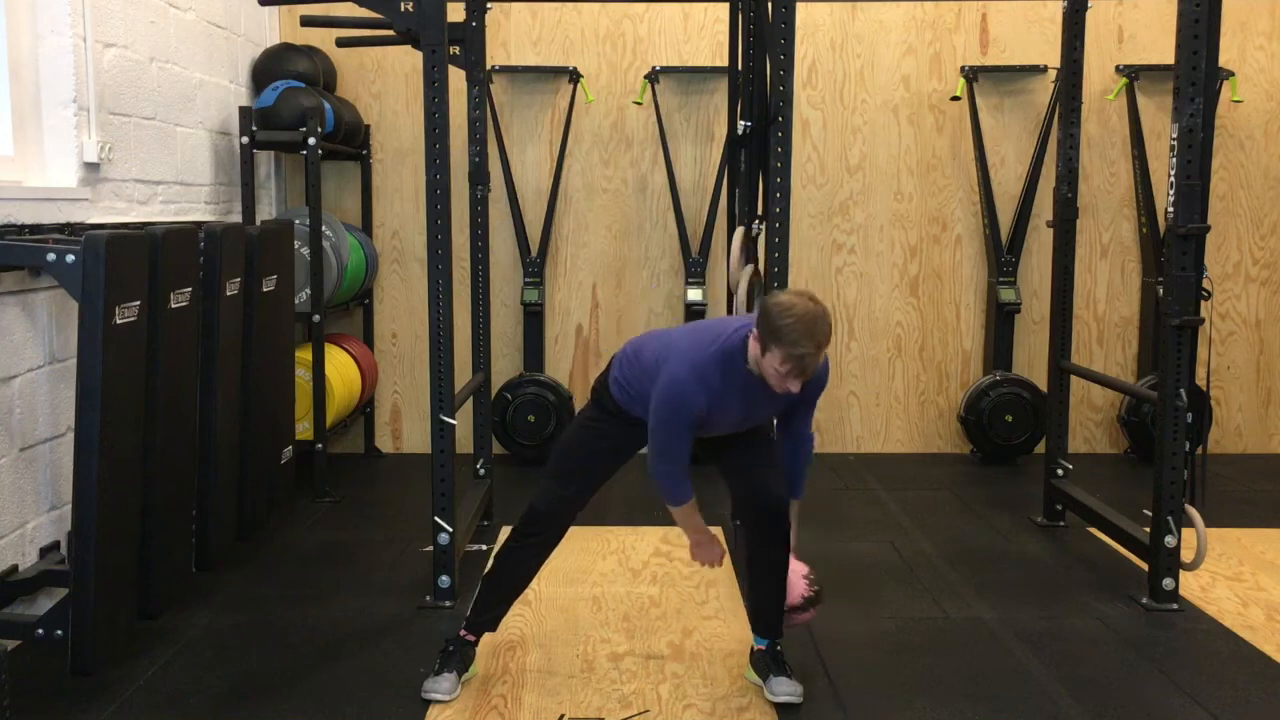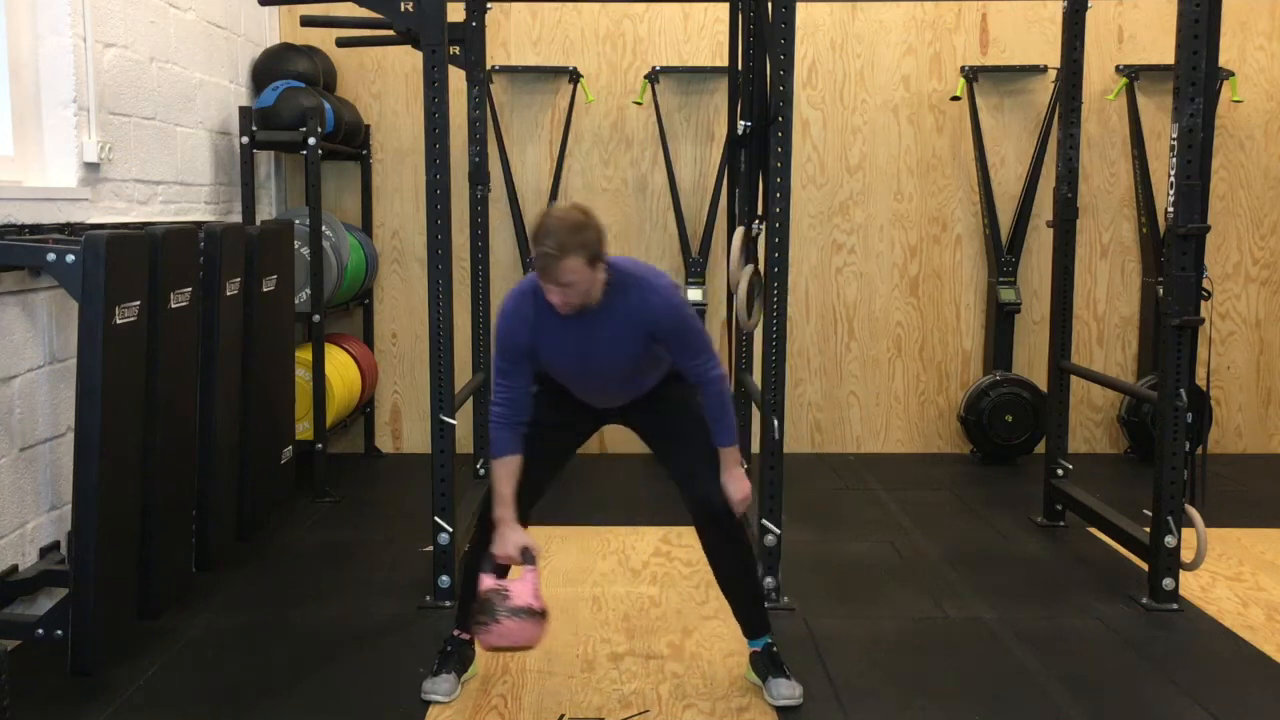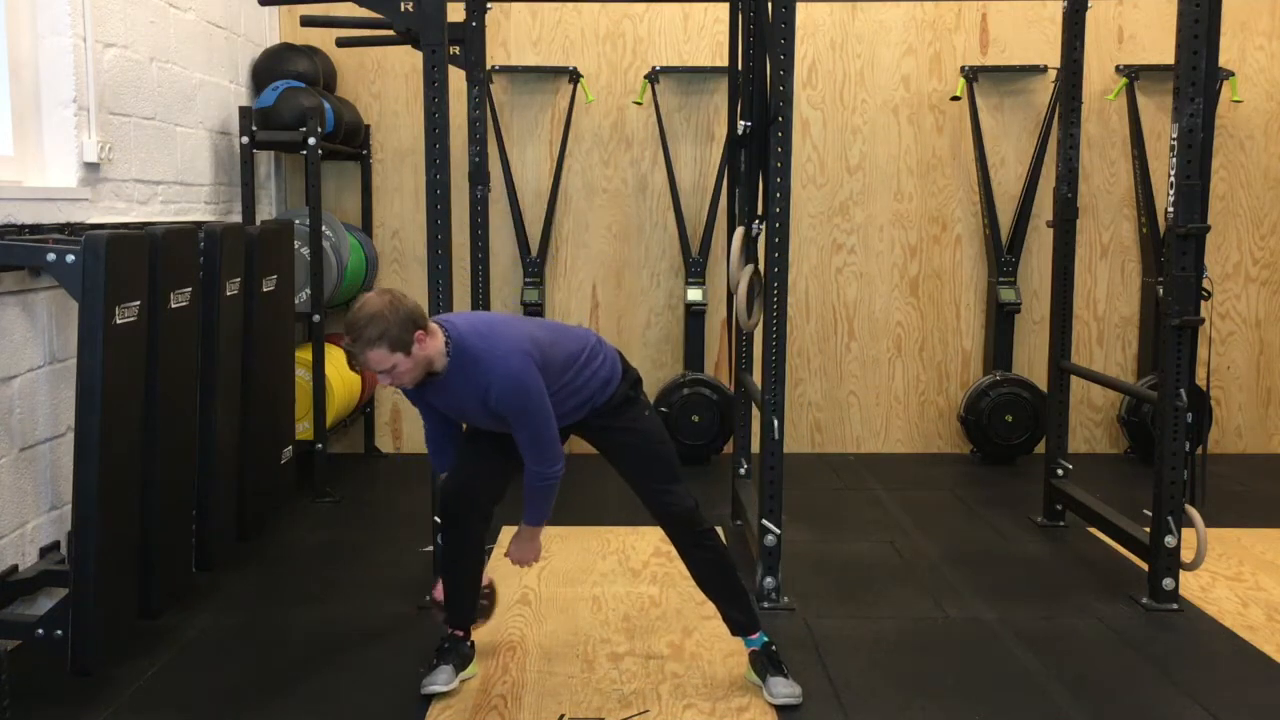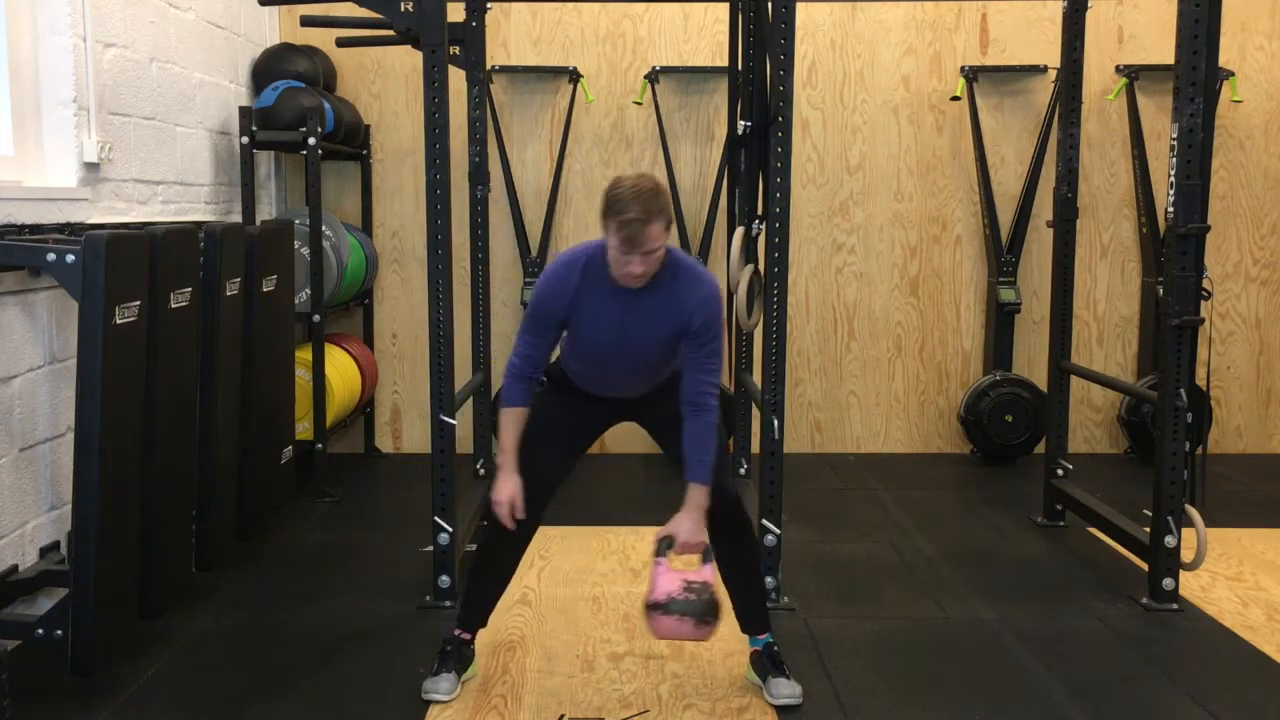
dt=1s
person 1, frame 1
left shoulder: (809, 366)
right shoulder: (692, 369)
left elbow: (796, 436)
right elbow: (667, 469)
left wrist: (790, 518)
right wrist: (698, 538)
right hip: (628, 401)
left knee: (768, 504)
right knee: (549, 511)
left ankle: (766, 649)
right ankle: (466, 641)
person 1, frame 2
left shoulder: (654, 294)
right shoulder: (521, 310)
left elbow: (708, 375)
right elbow: (507, 417)
left wrist: (731, 466)
right wrist: (505, 521)
left hip: (655, 393)
right hip: (565, 397)
left knee: (716, 506)
right knee: (501, 505)
left ankle: (762, 648)
right ankle: (462, 640)
person 1, frame 3
left shoulder: (501, 365)
right shoulder: (417, 365)
left elbow: (544, 464)
right elbow: (443, 439)
left wrist: (529, 534)
left hip: (605, 395)
left knee: (677, 512)
right knee: (461, 500)
left ankle: (758, 645)
right ankle: (458, 640)
person 1, frame 4
left shoulder: (697, 292)
right shoulder: (565, 275)
left elbow: (701, 403)
right elbow: (523, 371)
left wrist: (695, 508)
right wrist: (507, 467)
left hip: (667, 390)
right hip: (579, 390)
left knee: (725, 505)
right knee: (514, 505)
left ankle: (762, 646)
right ankle: (461, 641)
